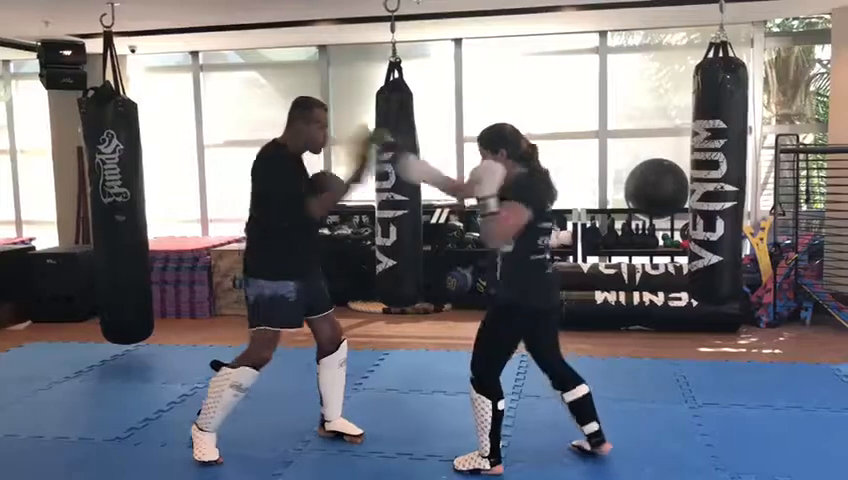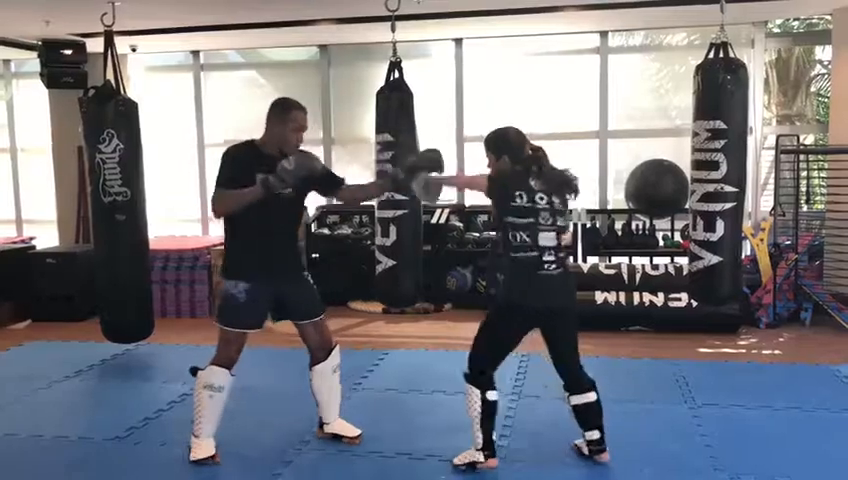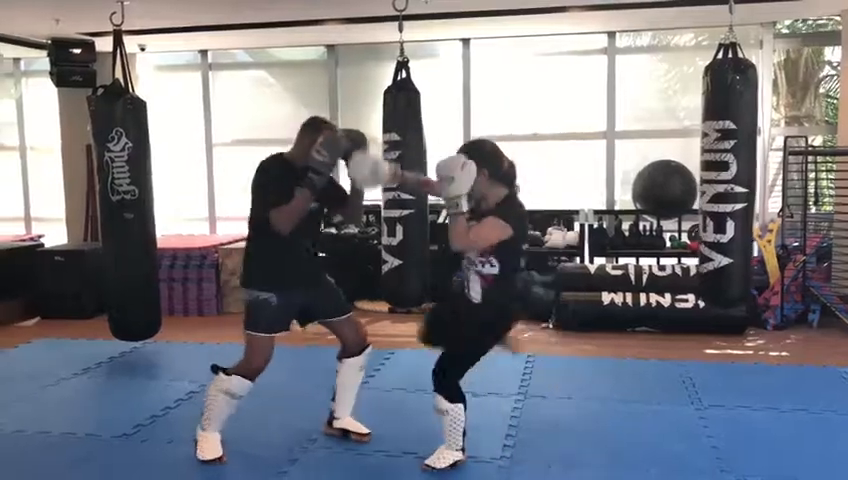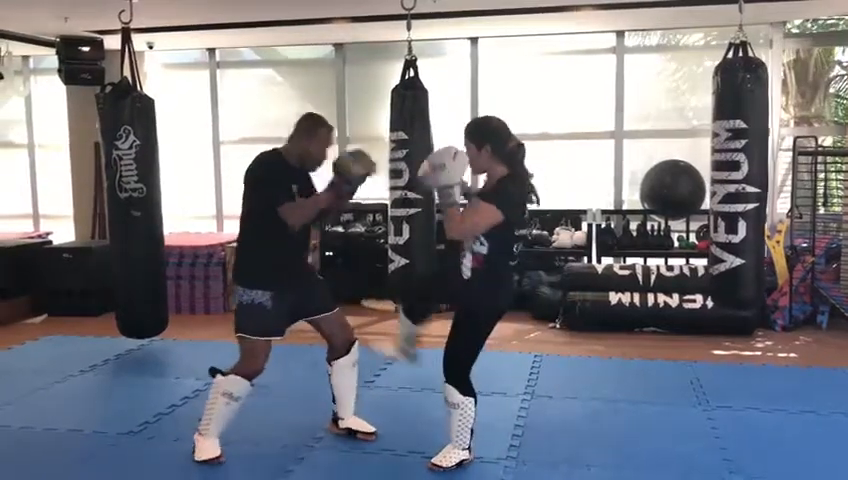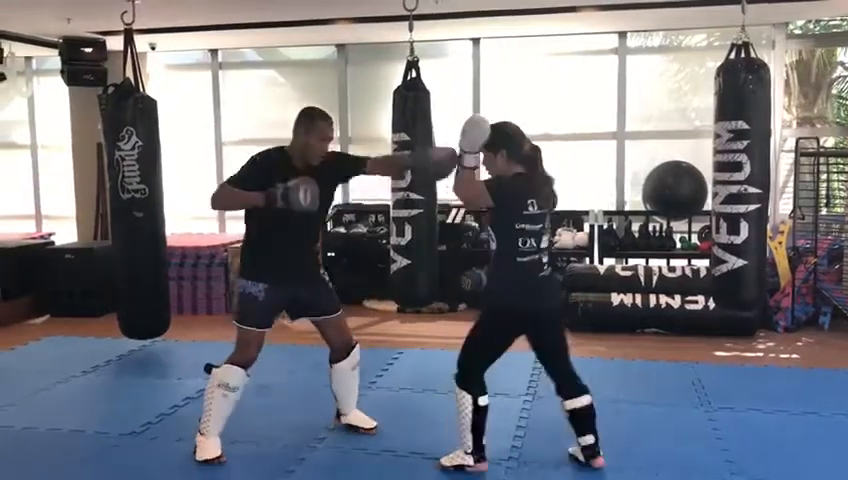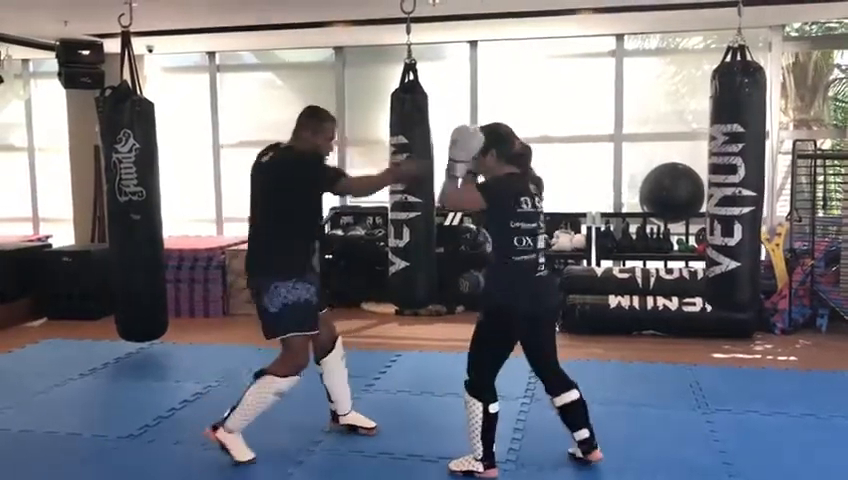
dt=0.4s
person 1, frame 1
left shoulder: (290, 159)
right shoulder: (275, 159)
left elbow: (307, 203)
right elbow: (317, 210)
left wrist: (328, 186)
right wrist: (351, 177)
left hip: (301, 268)
right hip: (272, 273)
left knee: (331, 337)
right knee: (259, 354)
left ankle: (330, 419)
right ankle: (203, 430)
person 1, frame 2
left shoulder: (303, 162)
right shoulder: (239, 157)
left elbow: (346, 193)
right elbow: (220, 207)
left wrist: (389, 183)
right wrist: (270, 183)
left hip: (289, 270)
right hip: (245, 273)
left knee: (321, 343)
right knee: (227, 354)
left ankle: (330, 422)
right ankle: (202, 438)
person 1, frame 3
left shoulder: (317, 173)
right shoulder: (272, 171)
left elbow: (351, 210)
right elbow: (283, 224)
right wrist: (315, 179)
left hip: (309, 276)
right hip: (269, 282)
left knee: (357, 340)
right knee: (255, 362)
left ankle: (339, 418)
right ankle: (208, 431)
person 1, frame 4
left shoulder: (299, 172)
right shoulder: (266, 168)
left elbow: (312, 214)
right elbow: (294, 218)
left wrist: (343, 189)
right wrist: (338, 186)
left hip: (297, 272)
right hip: (260, 281)
left knee: (344, 339)
right knee: (251, 364)
left ankle: (344, 419)
right ankle: (206, 436)
person 1, frame 5
left shoulder: (332, 164)
right shoulder: (266, 163)
left elbow: (384, 165)
right elbow: (219, 199)
left wrist: (420, 158)
right wrist: (272, 196)
left hip: (307, 272)
right hip: (262, 274)
left knee: (343, 341)
right knee: (245, 355)
left ankle: (347, 412)
right ankle: (208, 435)
person 1, frame 6
left shoulder: (271, 157)
right shoulder: (299, 163)
right elbow: (351, 187)
right wrist: (395, 174)
left hip: (290, 269)
right hip: (281, 274)
left knee: (326, 339)
right knee: (295, 359)
left ankle: (343, 412)
right ankle: (228, 430)
person 2, frame 1
left shoulder: (525, 188)
right shoulder: (520, 182)
left elbow: (494, 239)
right elbow: (463, 188)
left wrist: (487, 199)
right wrist: (429, 175)
left hip: (517, 298)
right hip: (542, 294)
left knee: (484, 374)
right knee: (554, 364)
left ankle: (489, 458)
right ankle: (597, 438)
person 2, frame 2
left shoulder: (504, 183)
right shoulder: (557, 183)
left elbow: (460, 181)
left hip: (519, 298)
right hip: (561, 295)
left knee: (479, 367)
right knee: (571, 369)
left ankle: (484, 450)
right ankle: (596, 444)
person 2, frame 3
left shoulder: (511, 213)
right shoulder: (478, 198)
left elbow: (461, 241)
right elbow: (437, 188)
left wrist: (458, 198)
right wrist: (393, 175)
left hip: (491, 311)
right hip: (472, 300)
left knee: (444, 376)
right knee: (431, 334)
left ankle: (454, 450)
person 2, frame 4
left shoulder: (506, 192)
right shoulder: (503, 183)
left elbow: (456, 230)
right elbow: (472, 215)
left wrist: (447, 189)
right wrist: (451, 187)
left hip: (487, 293)
right hip: (479, 284)
left knee: (455, 367)
left ankle: (460, 448)
person 2, frame 5
left shoulder: (505, 189)
right shoulder: (540, 186)
left elbow: (461, 189)
left wrist: (468, 152)
left hip: (509, 300)
right hip: (546, 296)
left knee: (468, 371)
right knee: (562, 370)
left ankle: (474, 455)
right ankle: (591, 449)
person 2, frame 6
left shoulder: (499, 187)
right shoulder: (526, 184)
left elbow: (448, 201)
right elbow: (481, 205)
left wrist: (458, 162)
right wrist: (470, 172)
left hip: (508, 300)
right hip: (540, 295)
left knee: (479, 377)
right knee: (549, 369)
right ankle: (588, 445)
